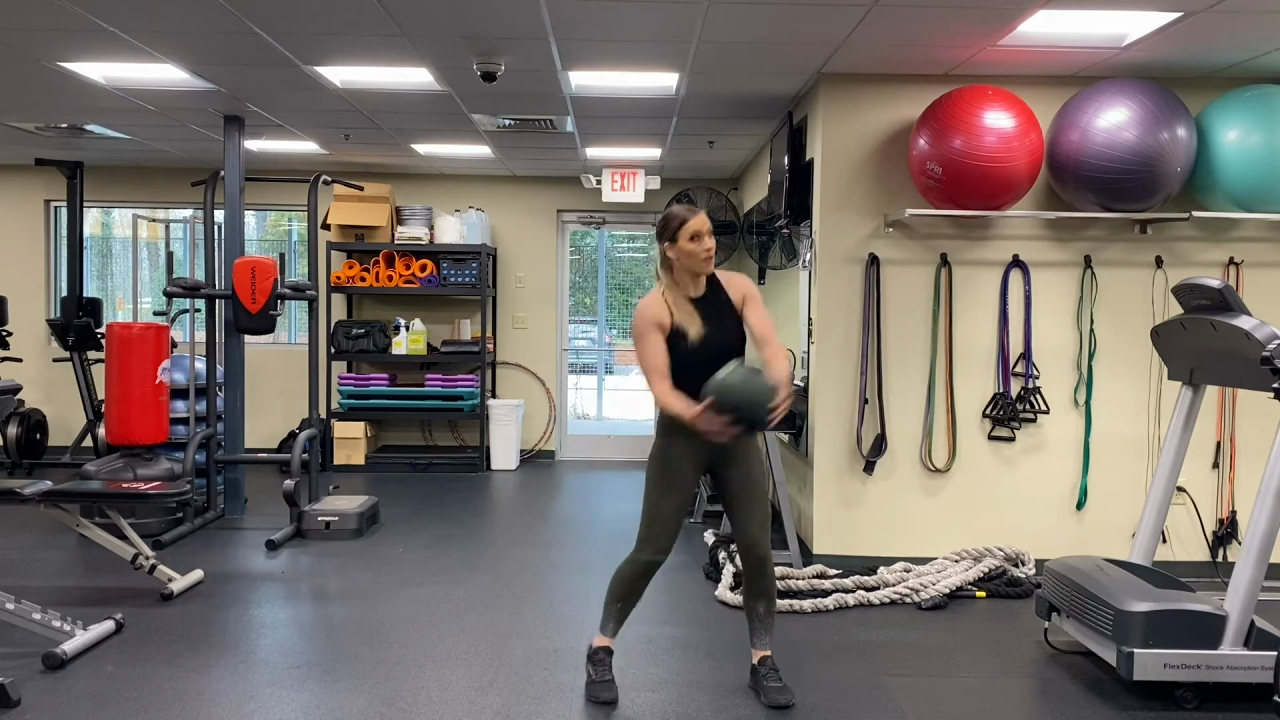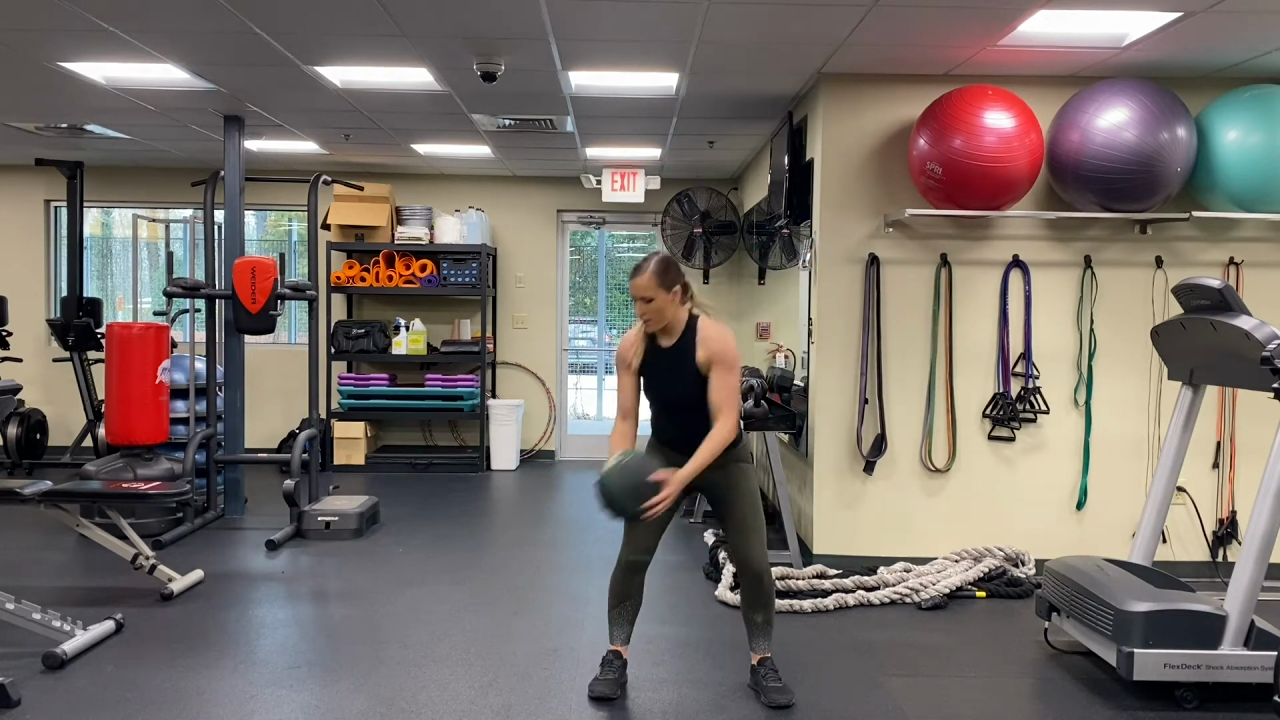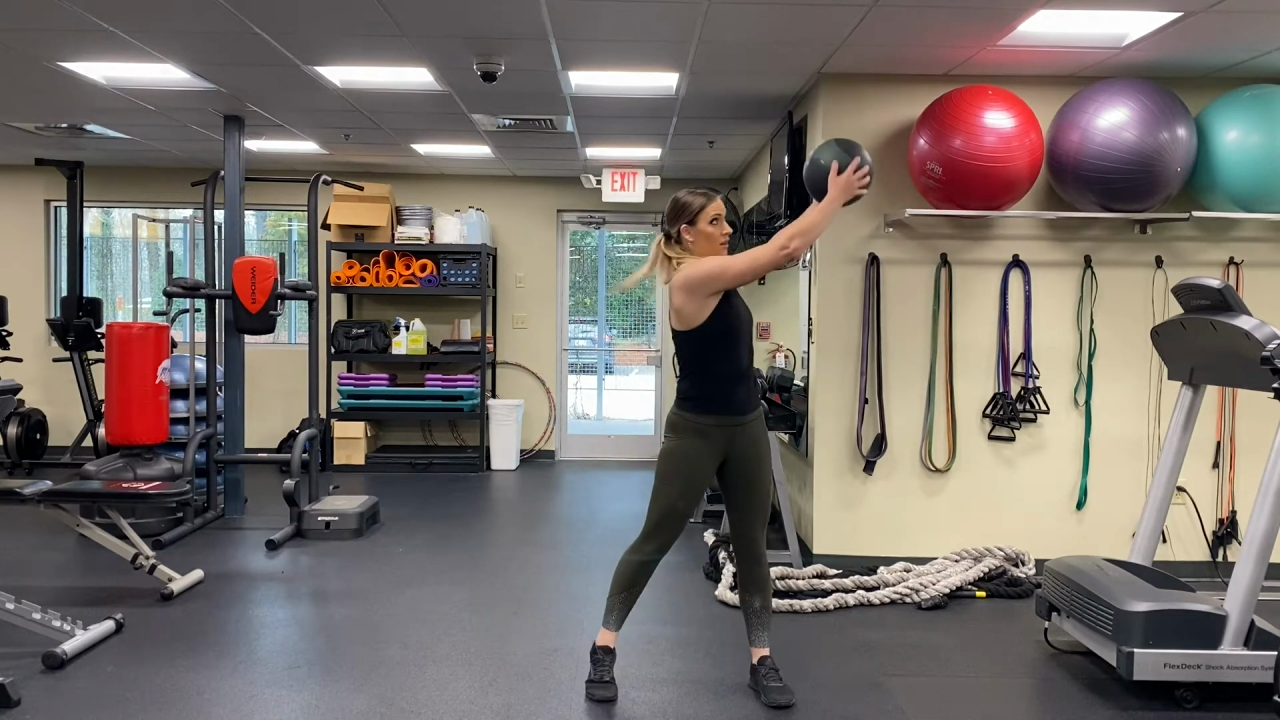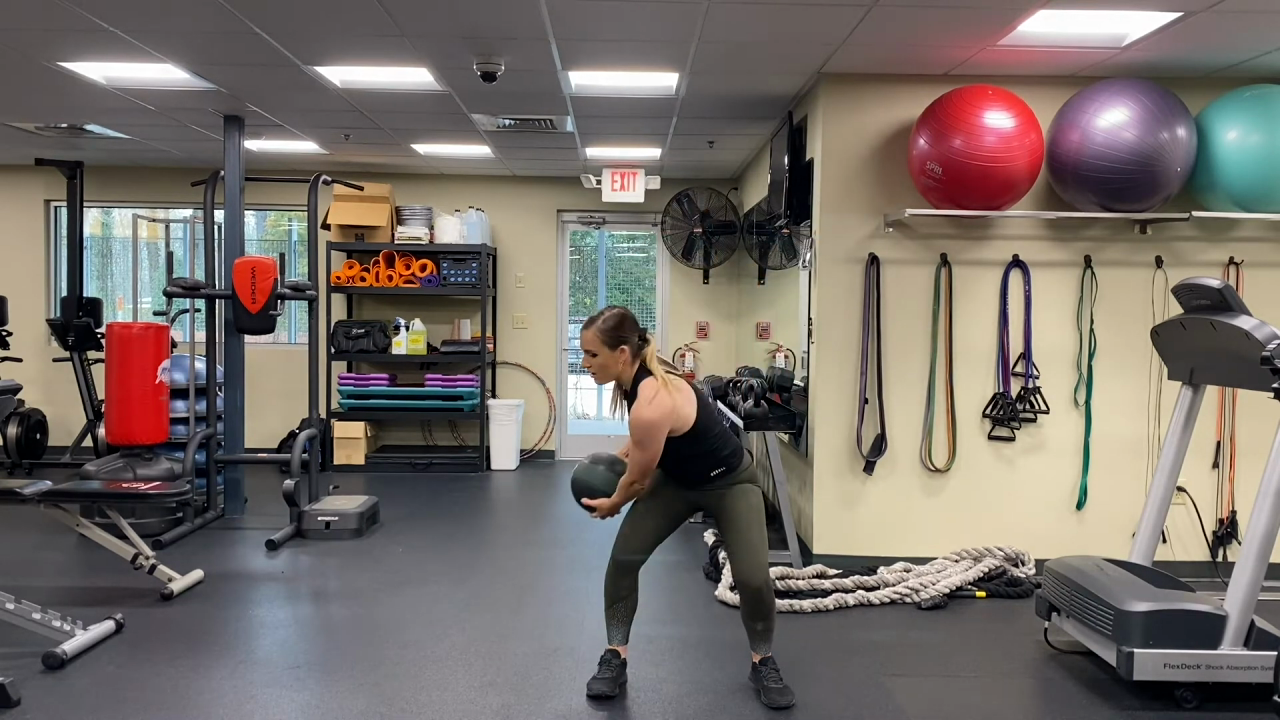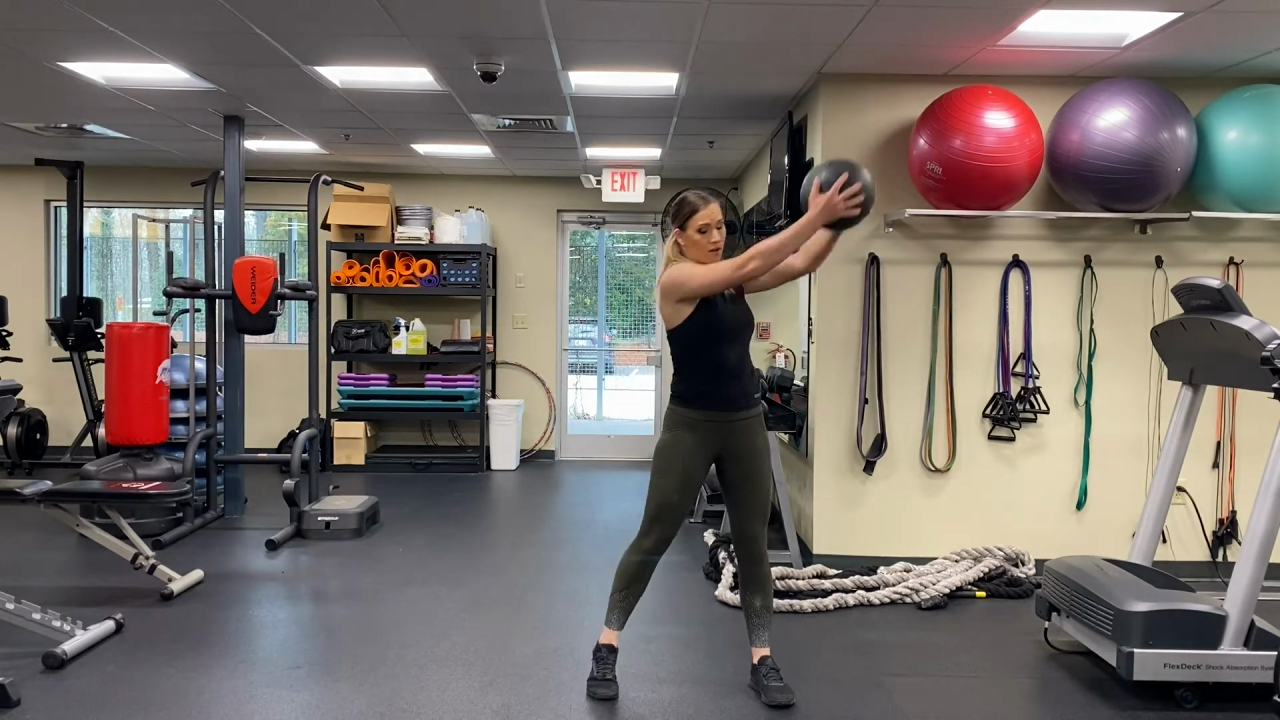
dt=1s
person 1, frame 1
left shoulder: (736, 287)
right shoulder: (652, 309)
left elbow: (771, 344)
right elbow: (660, 387)
left wrist: (779, 385)
right wrist: (694, 414)
left hip: (738, 438)
right hip: (680, 438)
left knee: (757, 549)
right knee: (651, 552)
left ankle: (762, 659)
right ankle: (602, 648)
person 1, frame 2
left shoulder: (715, 339)
right shoulder: (632, 347)
left elbow: (726, 425)
right elbow: (626, 418)
left wrist: (683, 479)
left hip: (722, 461)
right hip: (666, 455)
left knee: (754, 563)
right knee: (633, 556)
left ankle: (762, 661)
right ankle: (616, 655)
person 1, frame 3
left shoulder: (717, 270)
right shoulder: (693, 276)
left elbow: (778, 251)
right elbow: (781, 249)
left wrist: (832, 199)
right wrist: (836, 197)
left hip: (746, 426)
right hip: (696, 431)
left knee: (752, 546)
right knee: (654, 541)
left ankle: (761, 659)
right ankle: (604, 647)
person 1, frame 4
left shoulder: (653, 404)
right shoulder: (634, 380)
left elbow: (640, 478)
left wrist: (612, 504)
right wrist: (615, 460)
left hip: (728, 482)
right hip: (675, 478)
left knee: (754, 579)
right knee: (624, 558)
left ankle: (762, 662)
right ankle: (615, 657)
person 1, frame 5
left shoulder: (730, 279)
right shoulder: (677, 280)
left elbow: (800, 263)
right elbow: (750, 261)
left wrist: (834, 223)
right wrist: (814, 216)
left hip: (745, 424)
right hip: (691, 426)
left knee: (753, 543)
right knee: (652, 540)
left ankle: (762, 659)
right ankle: (607, 647)
